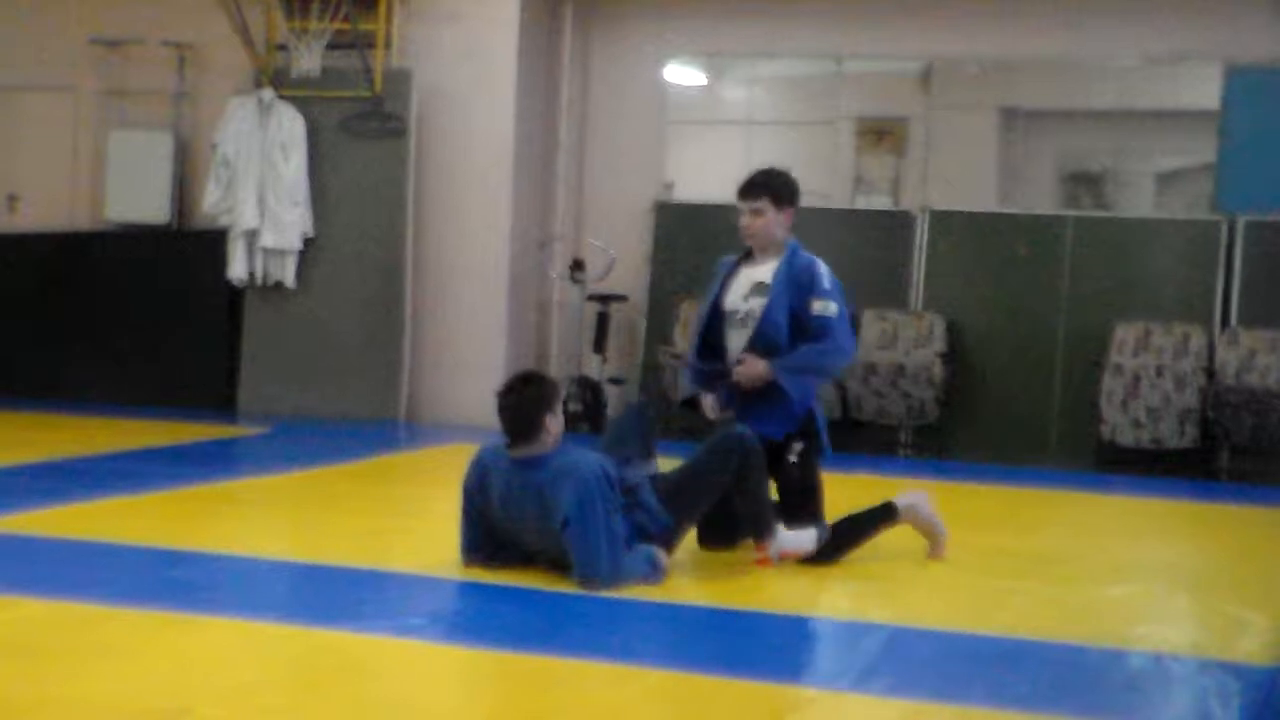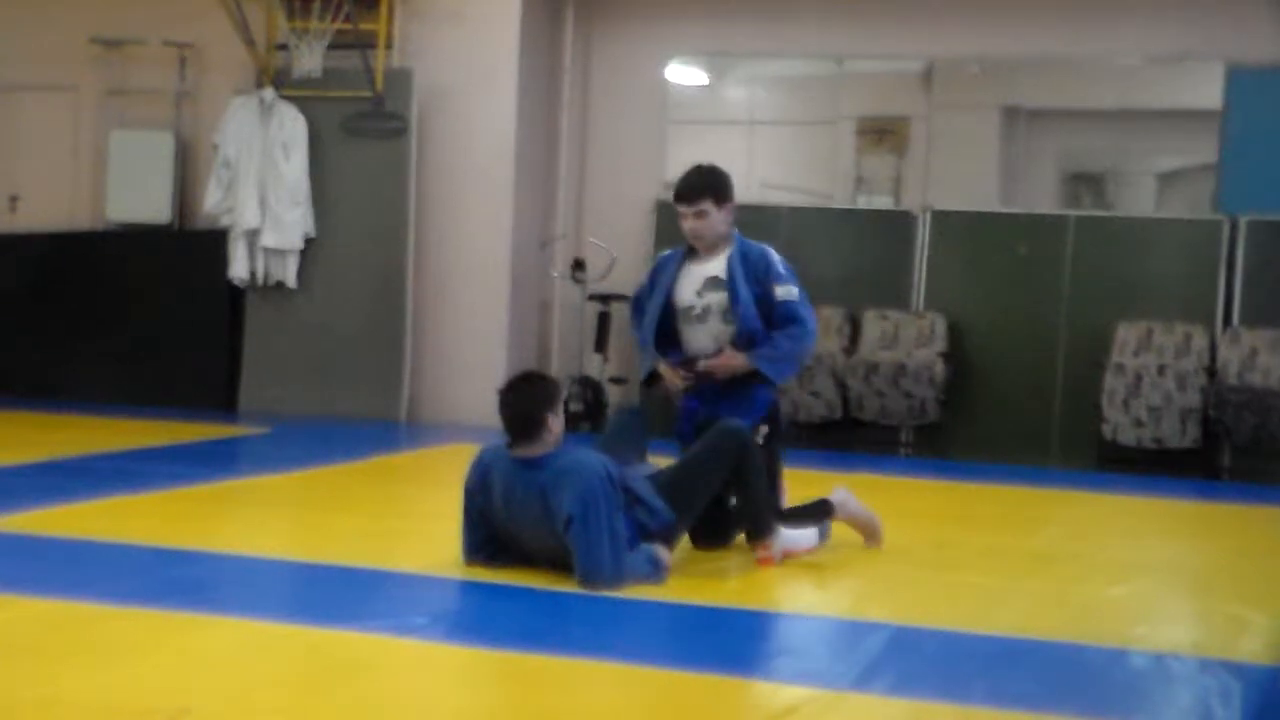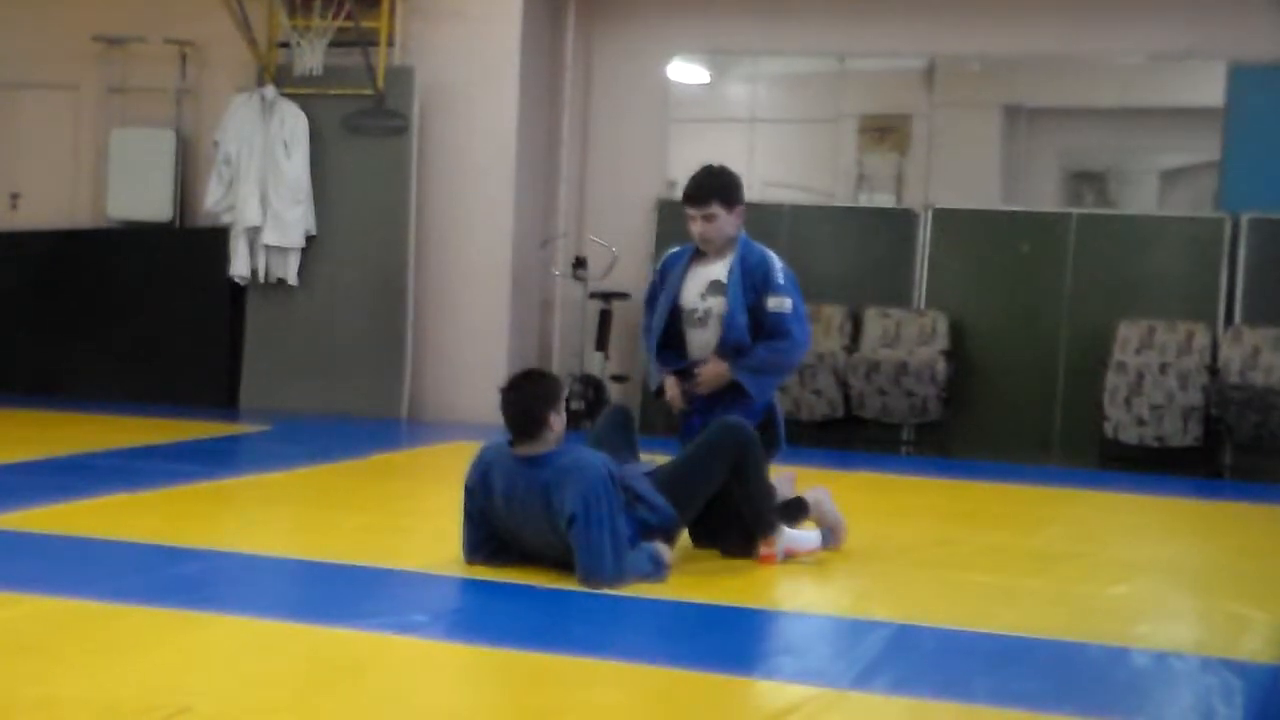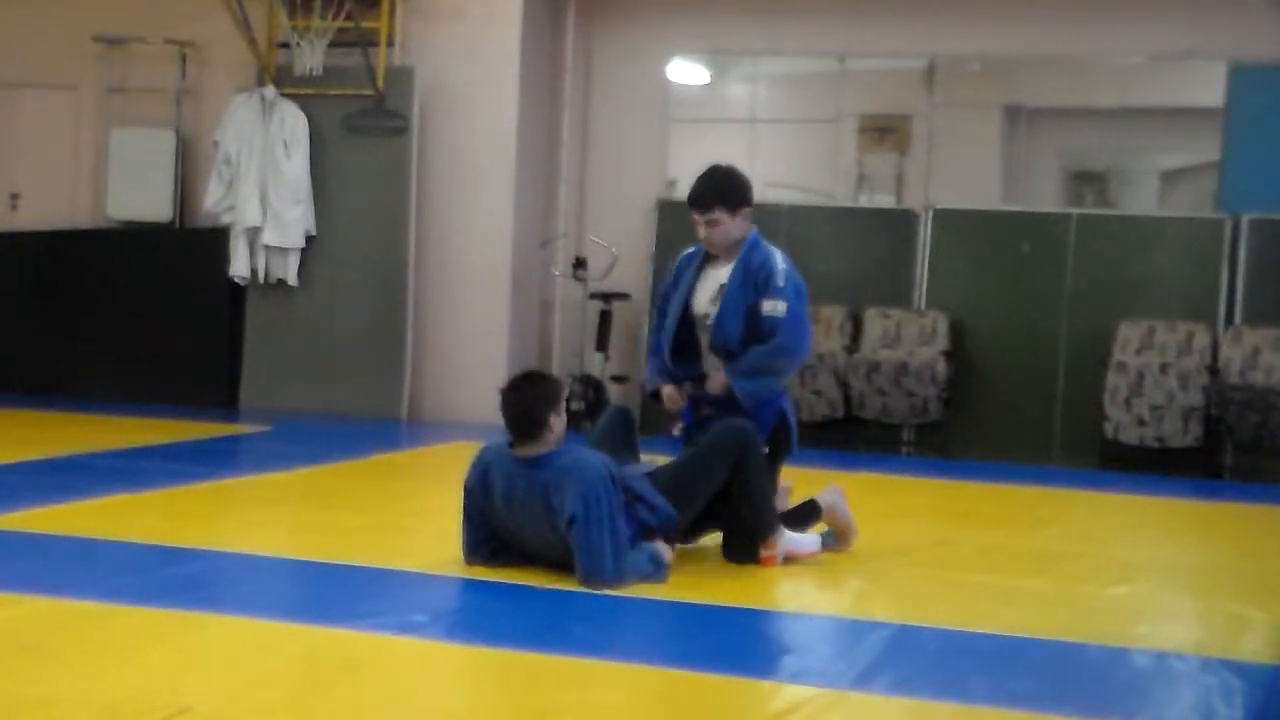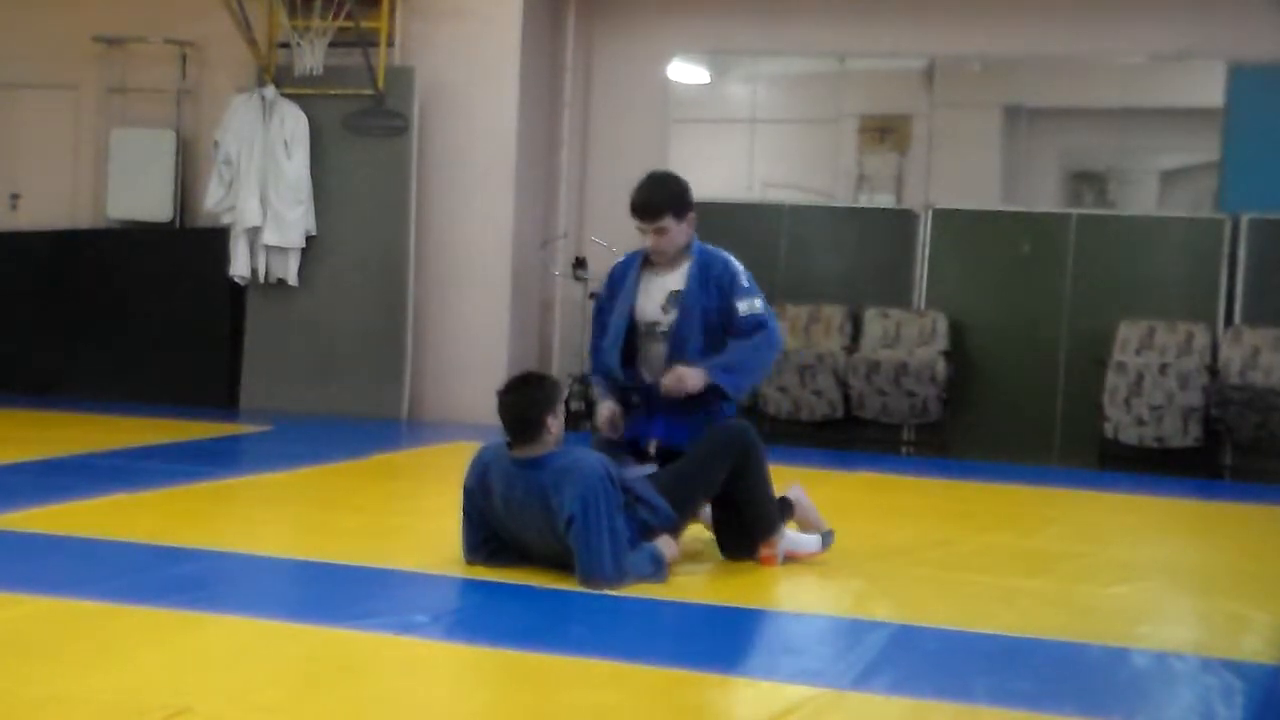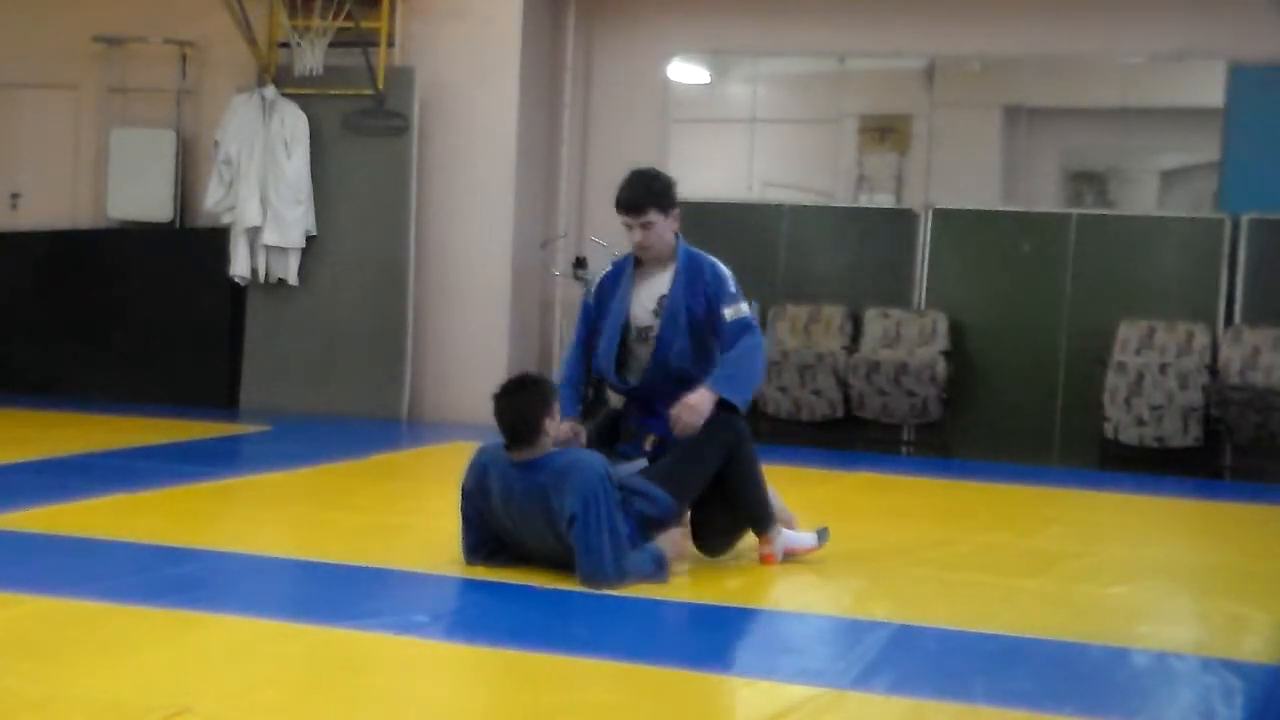
dt=0.5s
person 1, frame 1
left shoulder: (484, 466)
right shoulder: (577, 475)
left elbow: (479, 552)
right elbow: (600, 572)
left wrist: (547, 551)
right wrist: (650, 562)
right hip: (634, 528)
left knee: (639, 415)
right knee: (736, 442)
right ankle: (770, 541)
person 1, frame 2
left shoulder: (486, 466)
right shoulder: (581, 477)
left elbow: (478, 552)
right elbow: (602, 572)
left wrist: (543, 548)
right wrist: (653, 560)
right hip: (640, 526)
left knee: (628, 418)
right knee: (734, 436)
right ankle: (767, 539)
person 1, frame 3
left shoulder: (486, 464)
right shoulder: (584, 473)
left elbow: (479, 551)
right elbow: (605, 570)
left wrist: (542, 548)
right wrist: (654, 559)
left hip: (584, 515)
right hip: (643, 524)
left knee: (617, 415)
right knee: (734, 434)
right ankle: (774, 538)
person 1, frame 4
left shoulder: (486, 464)
right shoulder: (584, 473)
left elbow: (479, 551)
right elbow: (604, 572)
left wrist: (540, 547)
right wrist: (655, 558)
right hip: (641, 524)
left knee: (618, 416)
right knee: (736, 436)
right ankle: (771, 542)
person 1, frame 5
left shoulder: (484, 464)
right shoulder: (584, 474)
left elbow: (479, 551)
right elbow: (603, 572)
left wrist: (543, 548)
right wrist: (656, 556)
right hip: (639, 530)
right knee: (735, 437)
right ankle: (773, 540)
person 1, frame 6
left shoulder: (483, 465)
right shoulder: (582, 473)
left elbow: (477, 552)
right elbow: (604, 572)
left wrist: (536, 546)
right wrist: (660, 554)
right hip: (634, 528)
right knee: (726, 428)
right ankle: (770, 535)
person 2, frame 1
left shoulder: (809, 274)
right shoulder: (728, 269)
left elbow: (837, 348)
right elbow: (706, 338)
left wrist: (772, 371)
right wrist: (706, 390)
left hip: (787, 422)
right hip: (736, 420)
right knee: (716, 537)
right ankle: (774, 509)
person 2, frame 2
left shoulder: (760, 260)
right shoulder: (668, 266)
left elbow: (801, 329)
right elbow: (641, 315)
left wrist: (750, 361)
right wrist: (659, 362)
left hip: (750, 409)
right hip: (694, 410)
right knee: (707, 535)
left ankle: (836, 507)
person 2, frame 3
left shoulder: (764, 268)
right shoulder: (674, 265)
left elbow: (792, 343)
right elbow: (654, 326)
left wrist: (730, 372)
right wrist: (665, 377)
left hip: (746, 415)
right hip: (696, 413)
person 2, frame 4
left shoulder: (770, 267)
right shoulder: (689, 264)
left elbow: (789, 347)
right elbow: (663, 328)
left wrist: (732, 379)
right wrist: (664, 379)
left hip: (756, 415)
right hip: (704, 414)
left ankle: (821, 510)
person 2, frame 5
left shoulder: (723, 271)
right shoulder: (623, 272)
left elbow: (763, 336)
right elbow: (603, 342)
left wrist: (707, 373)
right wrist: (606, 396)
left hip: (700, 420)
right hip: (641, 420)
person 2, frame 6
left shoulder: (710, 277)
right shoulder: (611, 282)
left elbow: (746, 342)
right elbow: (584, 351)
left wrist: (711, 392)
right wrist: (571, 415)
left hip: (689, 419)
right hip: (636, 422)
